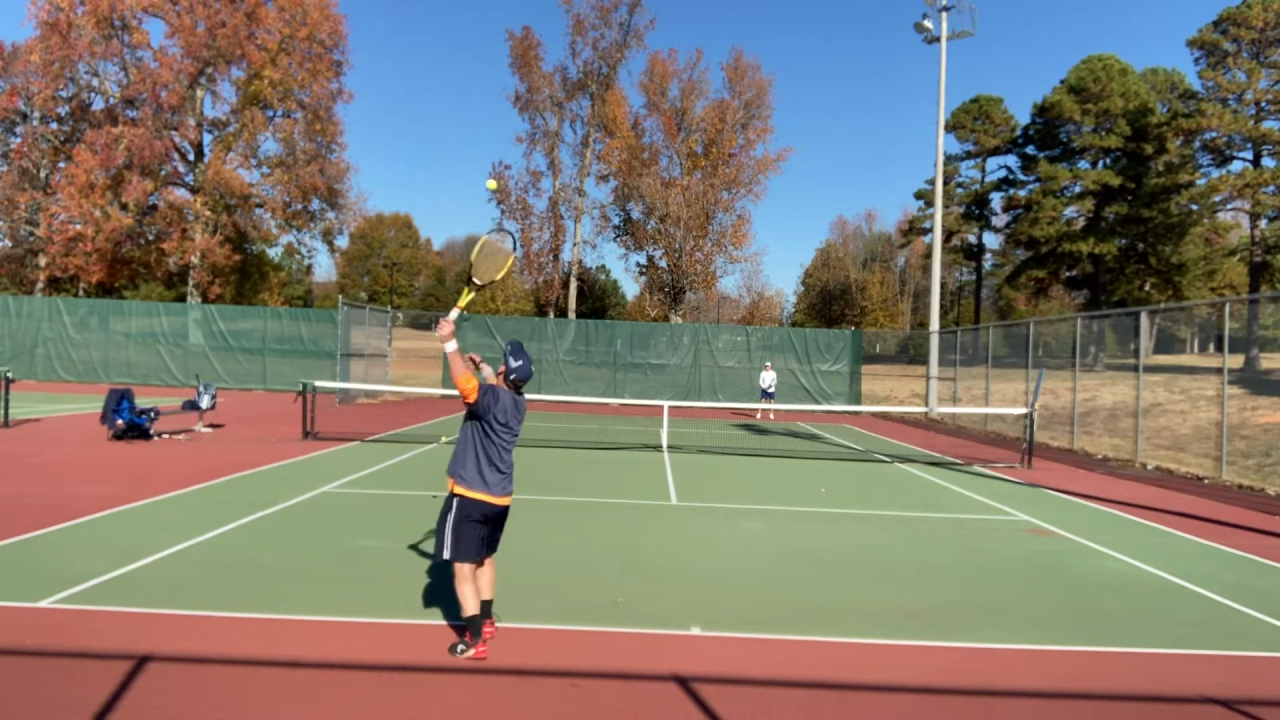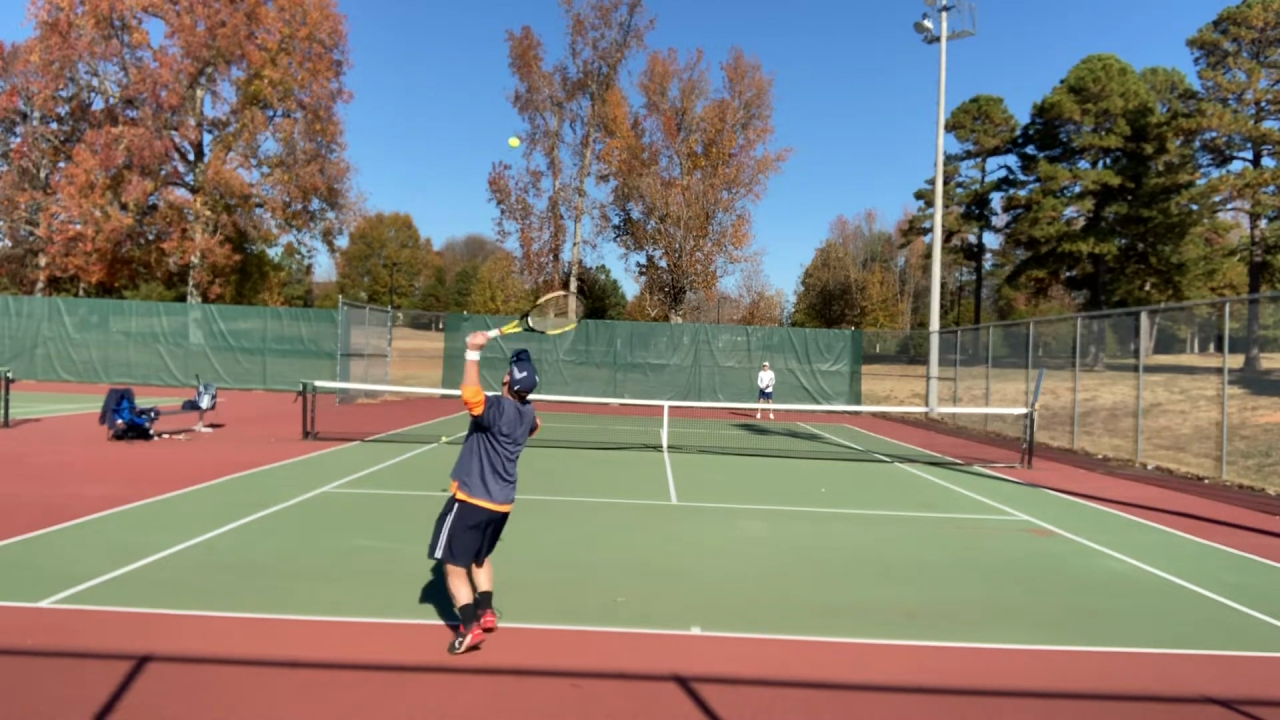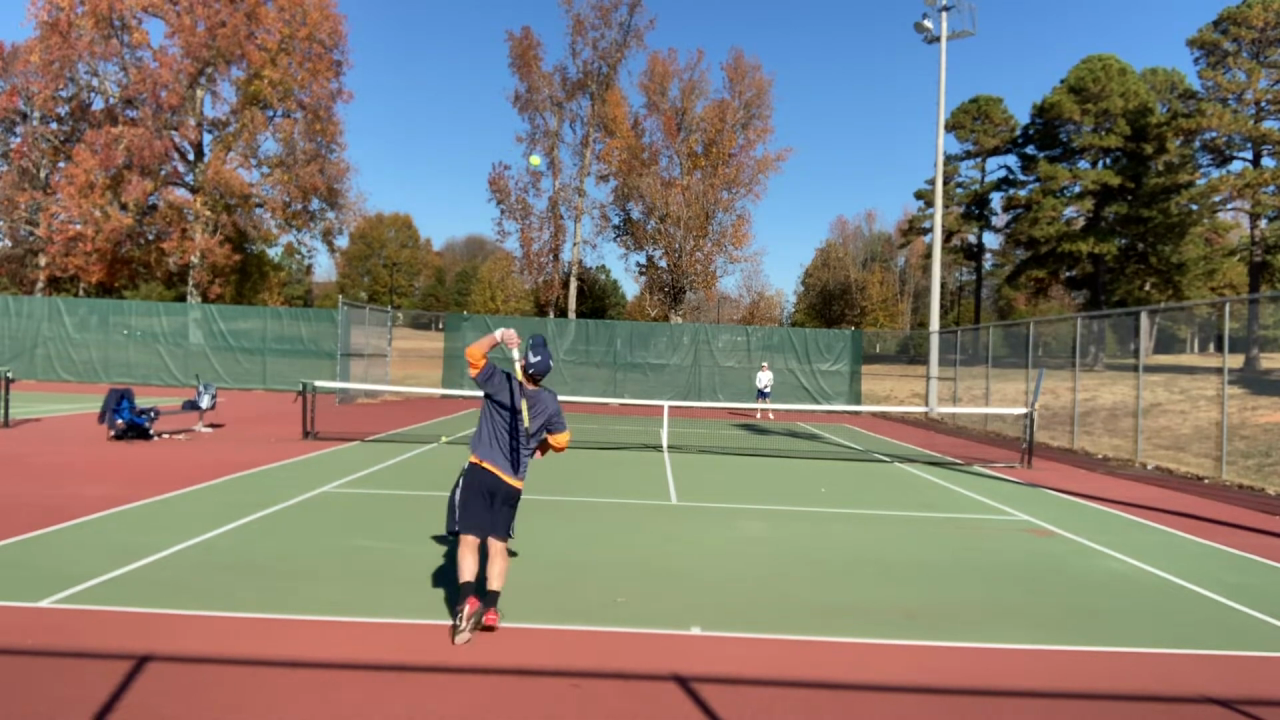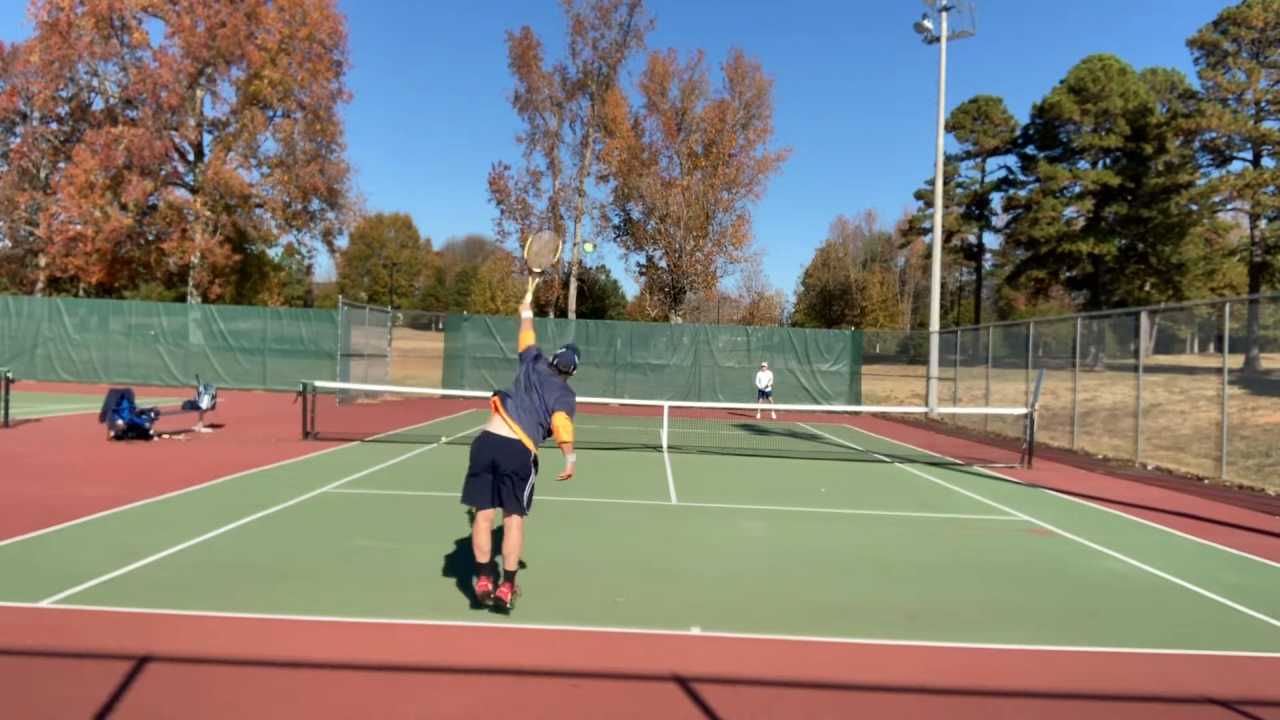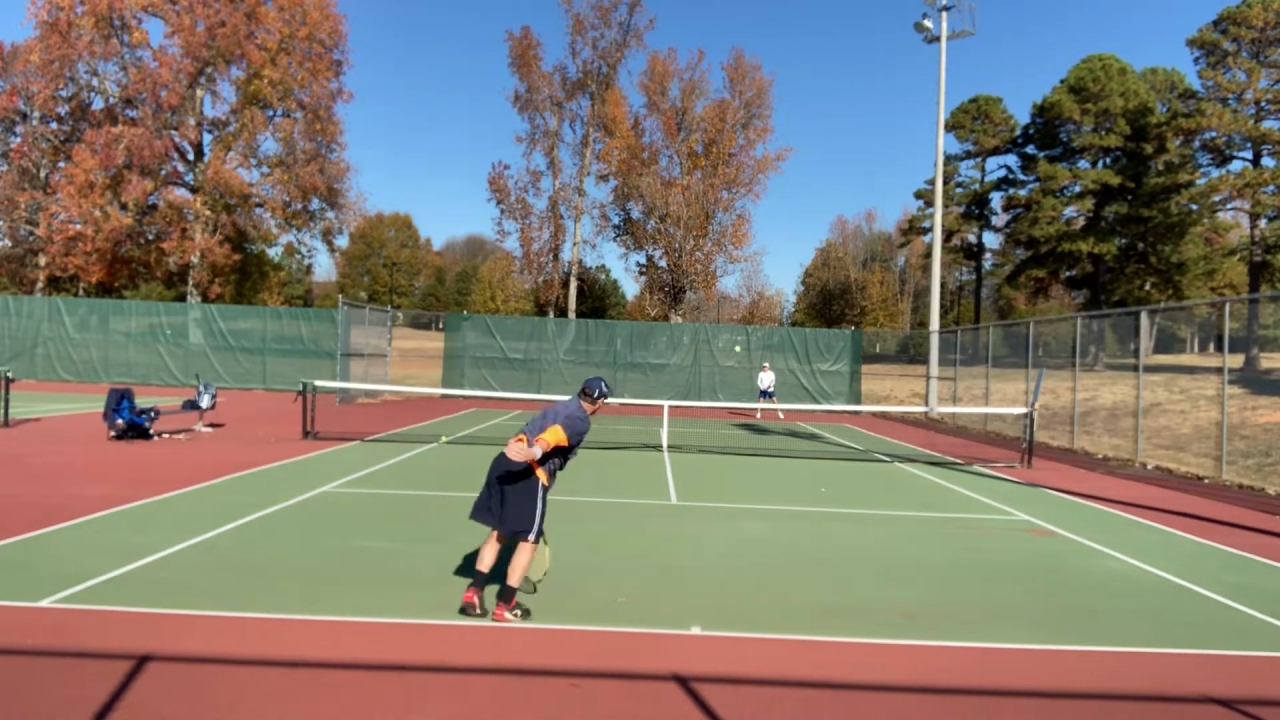
dt=0.2s
person 1, frame 1
left shoulder: (492, 398)
right shoulder: (518, 400)
left elbow: (464, 382)
left wrist: (449, 343)
right wrist: (483, 366)
left hip: (469, 495)
right hip: (500, 497)
left knee: (463, 568)
right knee: (485, 560)
left ankle: (475, 639)
right ankle: (485, 620)
person 1, frame 2
left shoulder: (497, 410)
right shoulder: (527, 413)
left elbow: (472, 396)
left wrist: (473, 352)
left hip: (469, 500)
right hip: (501, 502)
left knee: (454, 568)
right knee: (480, 556)
left ankle: (470, 626)
right ankle: (485, 610)
person 1, frame 3
left shoulder: (501, 385)
right shoulder: (550, 403)
left elbow: (474, 356)
right elbow: (560, 441)
left wrist: (498, 337)
right wrist: (541, 446)
left hip: (479, 473)
right hip: (511, 481)
left knee: (468, 542)
right knee: (497, 544)
left ankle: (469, 601)
right ankle: (491, 610)
person 1, frame 4
left shoulder: (535, 364)
right shoulder: (565, 395)
left elbow: (526, 339)
right elbow: (561, 424)
left wrist: (526, 309)
right wrist: (570, 457)
left hip: (487, 441)
right hip: (518, 454)
left knee: (483, 514)
right knee: (514, 519)
left ankle: (483, 580)
right ankle: (506, 585)
person 1, frame 5
left shoulder: (563, 407)
right shoulder: (581, 421)
right elbow: (554, 437)
right wrist: (534, 453)
left hip: (504, 463)
right hip: (526, 476)
left knee: (497, 535)
right knee: (528, 543)
left ankle: (473, 593)
right ankle: (505, 604)
